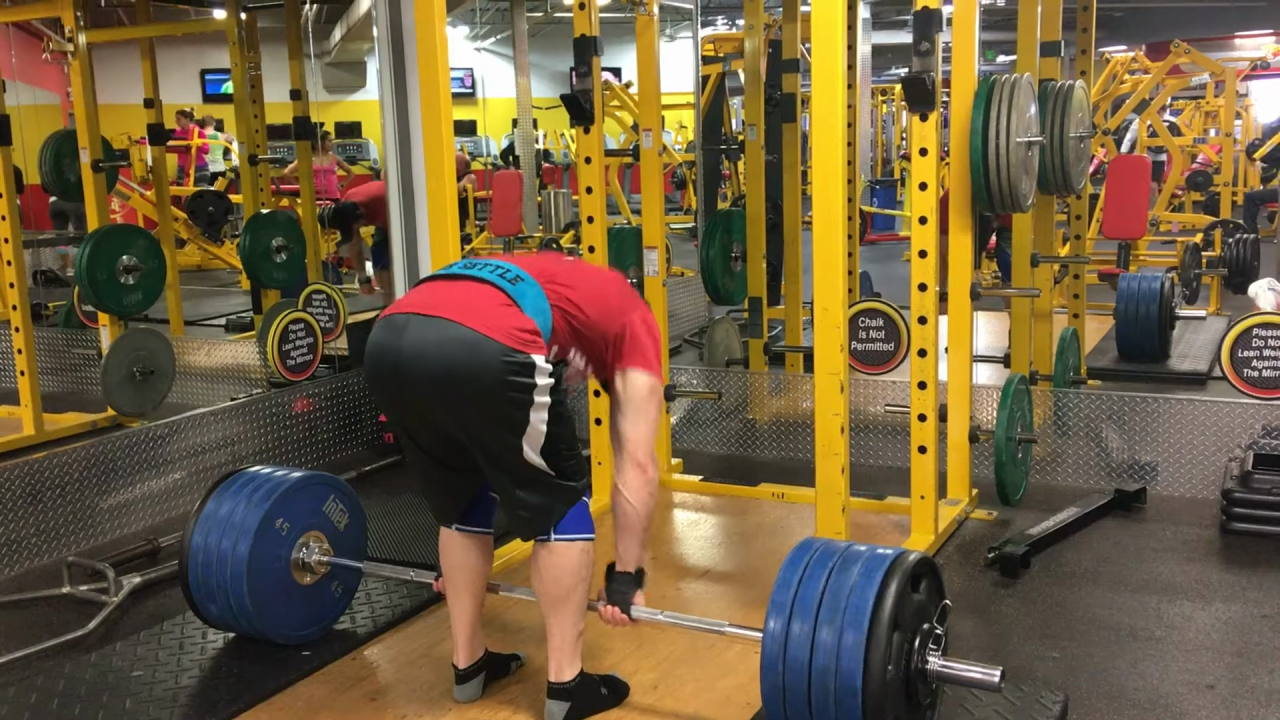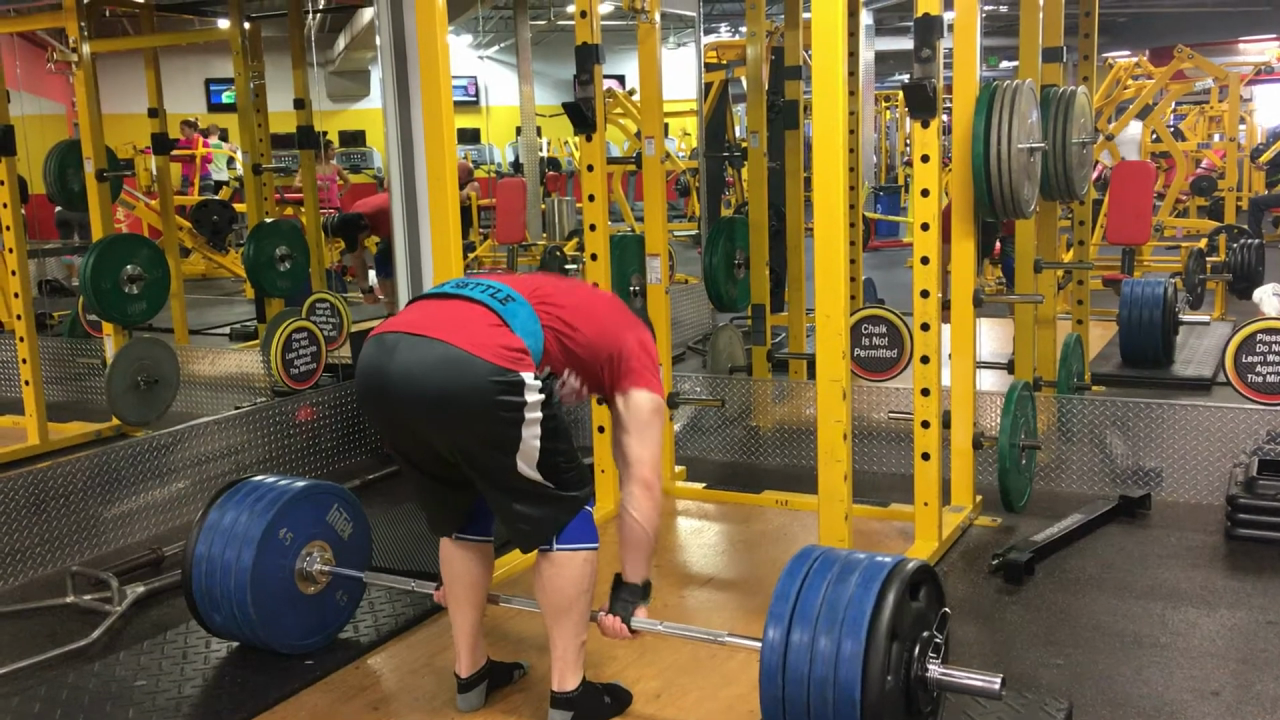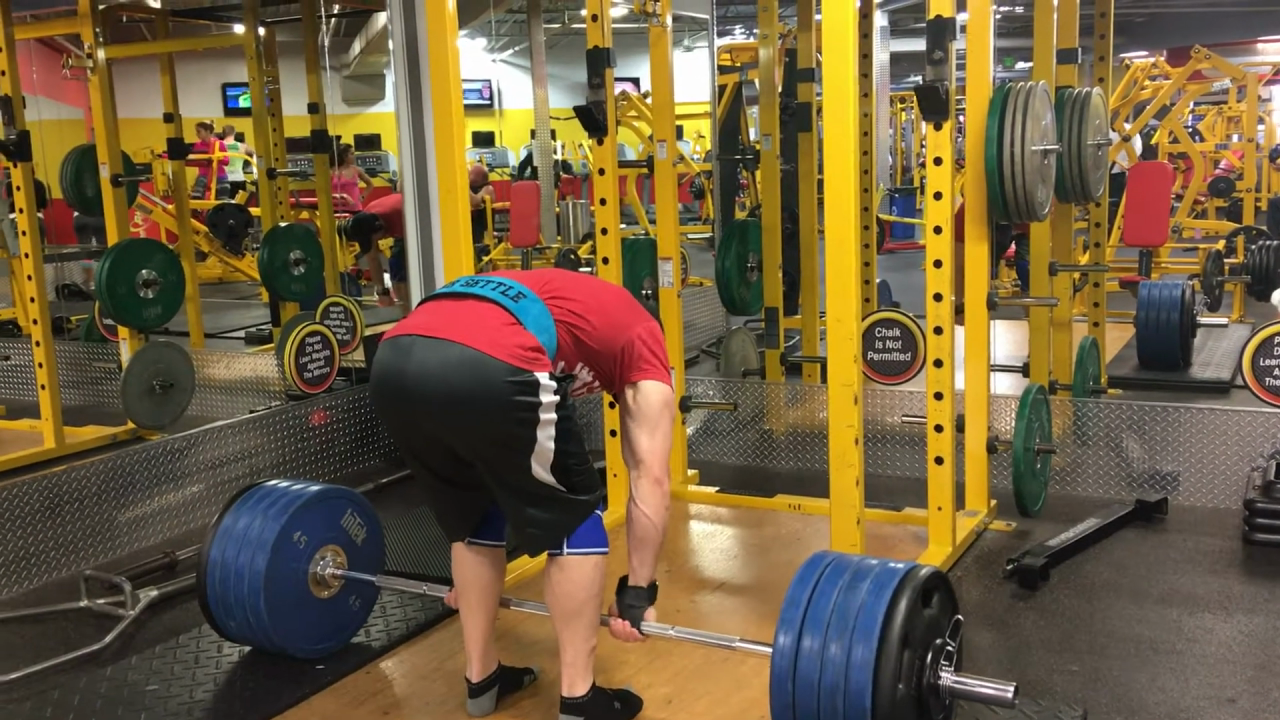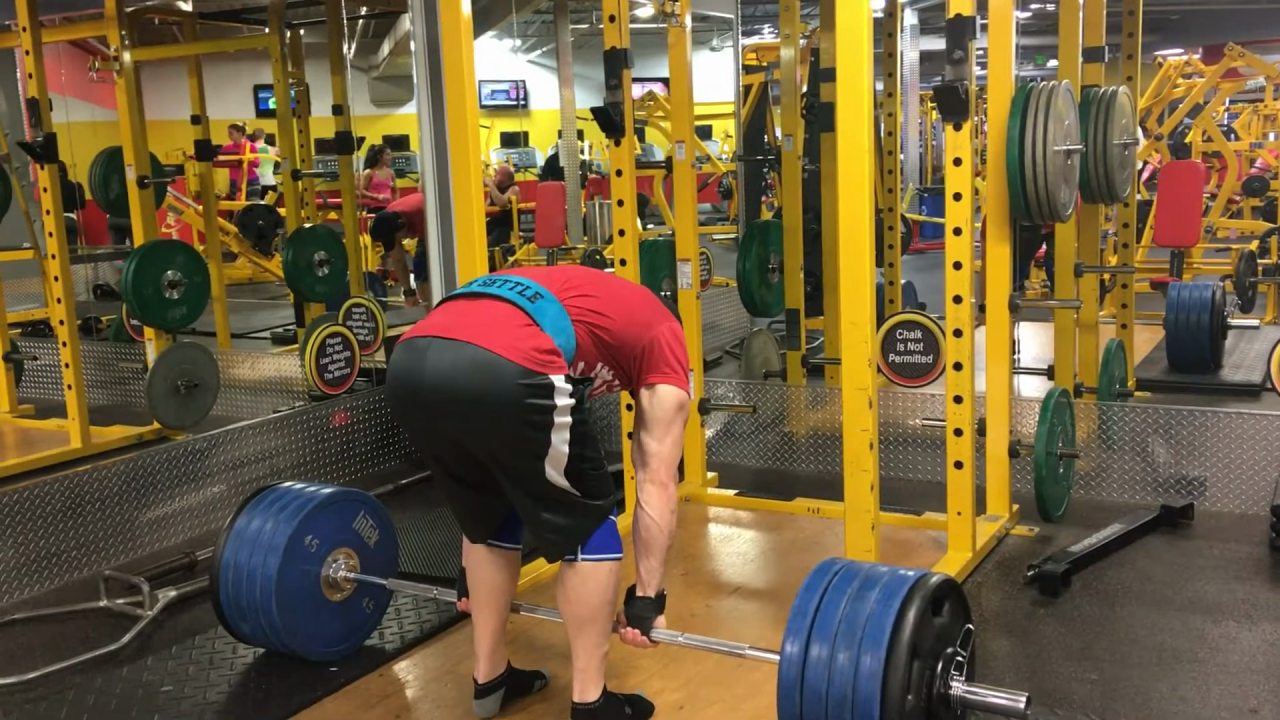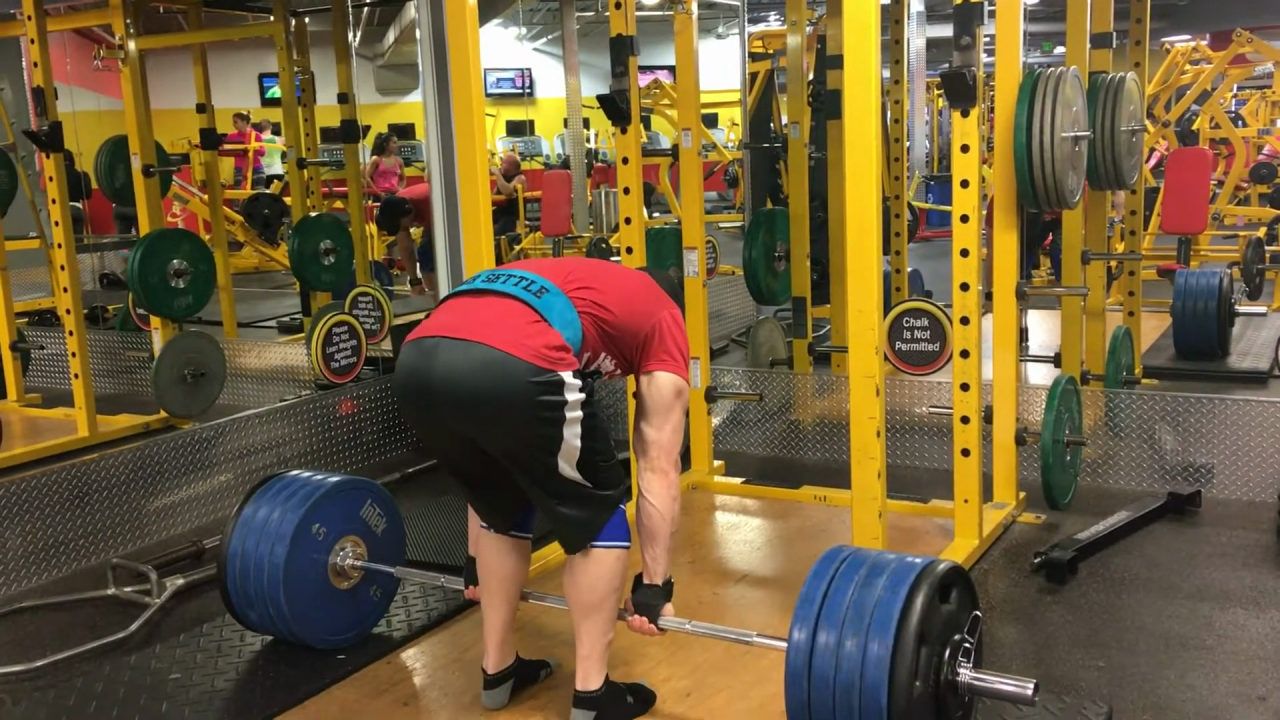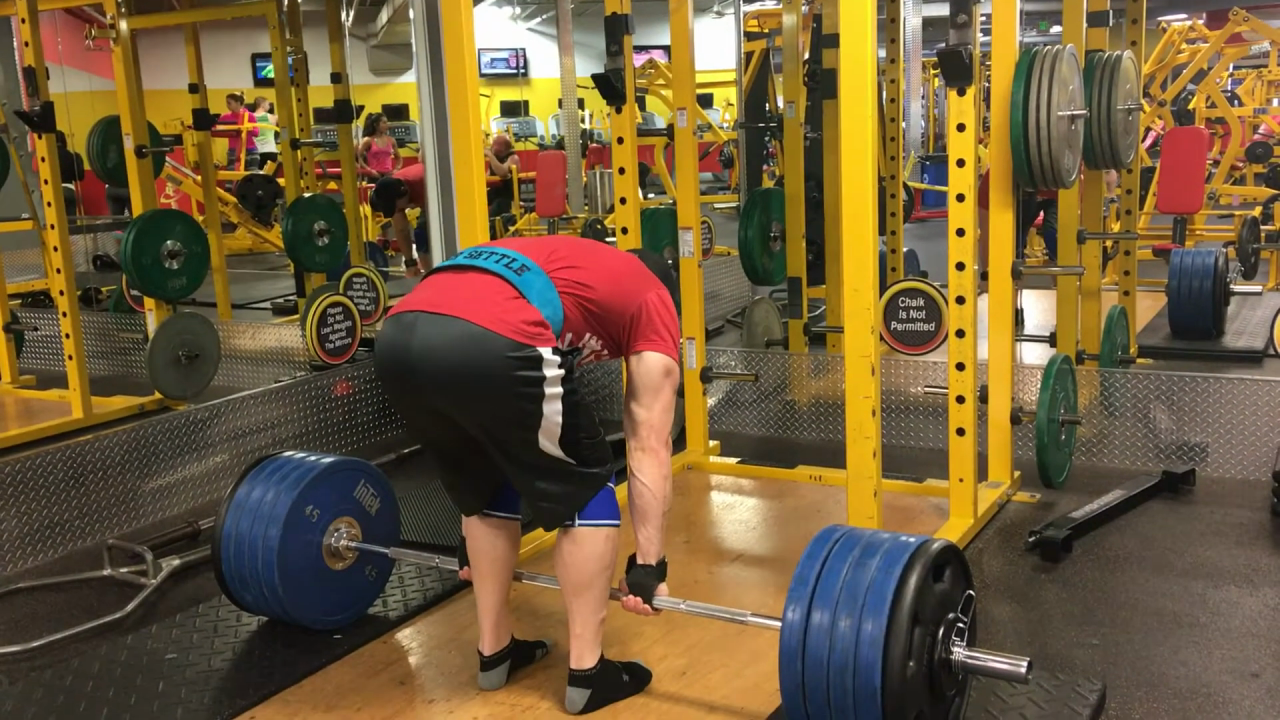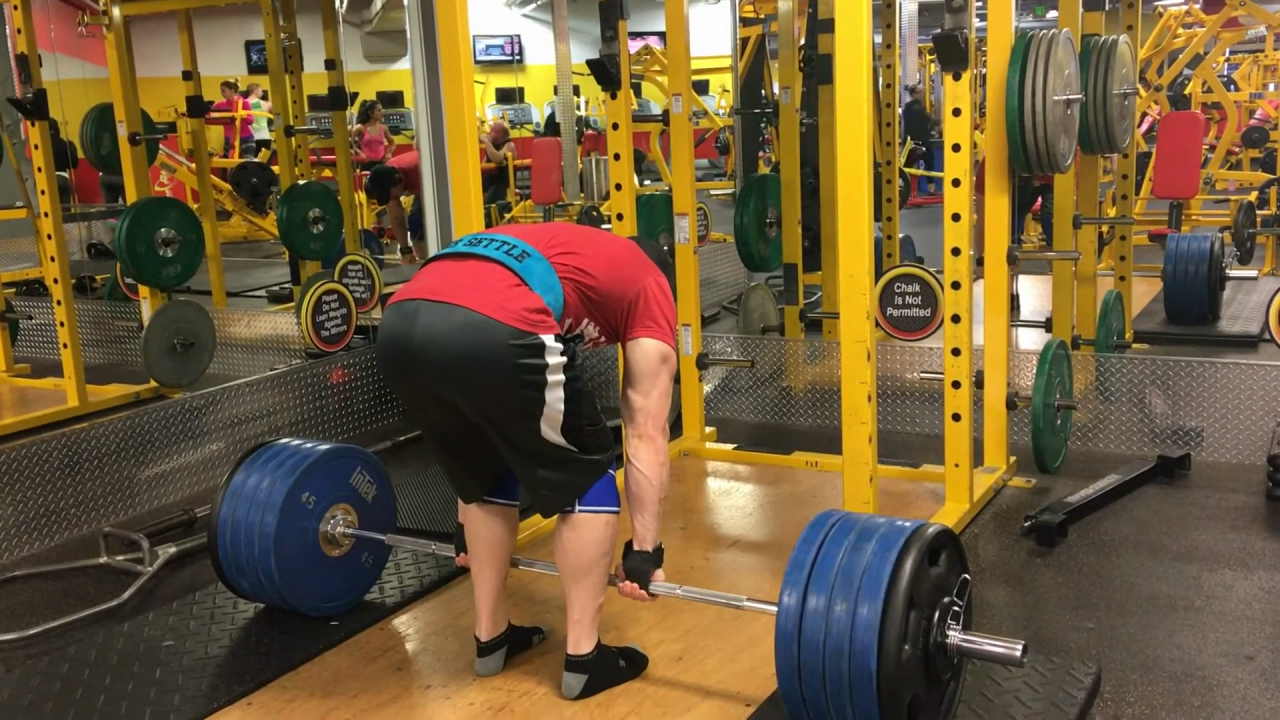
dt=0.7s
person 1, frame 1
right shoulder: (633, 322)
right elbow: (637, 463)
right wrist: (627, 575)
left hip: (389, 340)
right hip: (482, 348)
left knee: (461, 504)
right knee: (560, 506)
left ankle: (468, 664)
person 1, frame 2
right shoulder: (631, 342)
left elbow: (491, 467)
right elbow: (643, 483)
left wrist: (460, 576)
right wrist: (630, 591)
left hip: (379, 359)
right hip: (471, 369)
left knee: (462, 510)
right knee: (565, 515)
left ankle: (470, 674)
person 1, frame 3
right shoulder: (641, 339)
left elbow: (504, 468)
right elbow: (650, 478)
right wrist: (637, 593)
left hip: (394, 360)
right hip: (487, 368)
left knee: (475, 514)
right knee: (574, 518)
left ankle: (482, 678)
person 1, frame 4
right shoulder: (662, 336)
left elbow: (511, 469)
right elbow: (656, 481)
left wrist: (474, 574)
right wrist: (648, 597)
left hip: (411, 361)
right hip: (502, 372)
left knee: (489, 512)
right knee: (587, 523)
left ankle: (489, 679)
person 1, frame 5
right shoulder: (663, 318)
left elbow: (496, 458)
right elbow: (658, 466)
left wrist: (476, 563)
right wrist: (654, 586)
left hip: (418, 360)
right hip: (511, 369)
left knee: (503, 504)
right knee: (597, 511)
left ankle: (497, 670)
person 1, frame 6
right shoulder: (651, 300)
left elbow: (501, 437)
right elbow: (649, 447)
left wrist: (472, 544)
right wrist: (648, 565)
left hip: (399, 337)
right hip: (492, 345)
left knee: (489, 486)
right knee: (586, 489)
left ankle: (494, 652)
right ankle: (587, 673)
person 1, frame 7
right shoulder: (649, 286)
left elbow: (491, 421)
right elbow: (647, 432)
left wrist: (468, 528)
right wrist: (646, 552)
left hip: (401, 325)
right hip: (493, 333)
left knee: (488, 472)
right knee: (587, 476)
left ankle: (490, 638)
right ankle: (584, 659)
